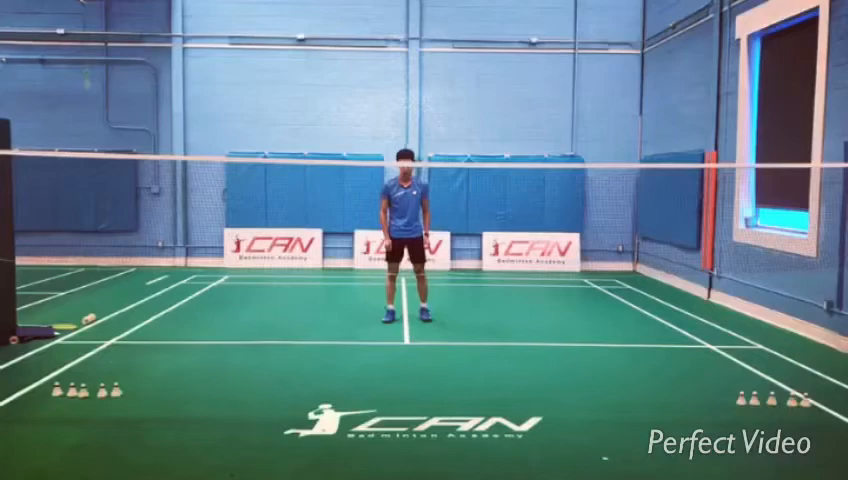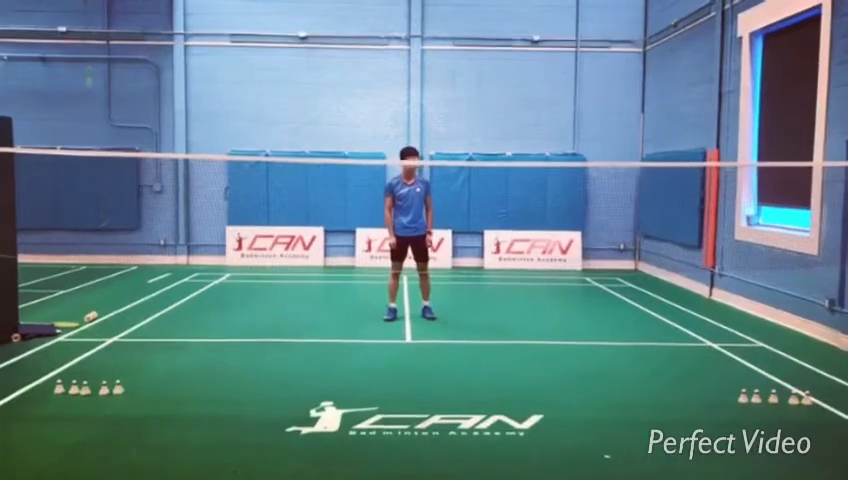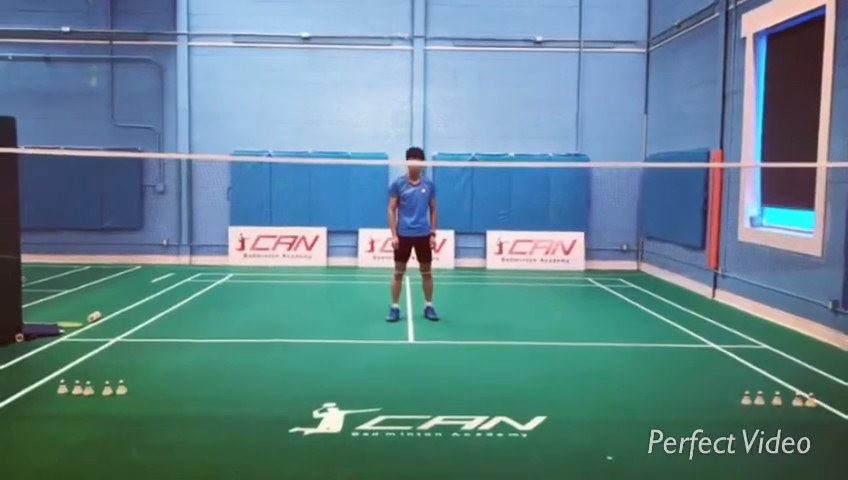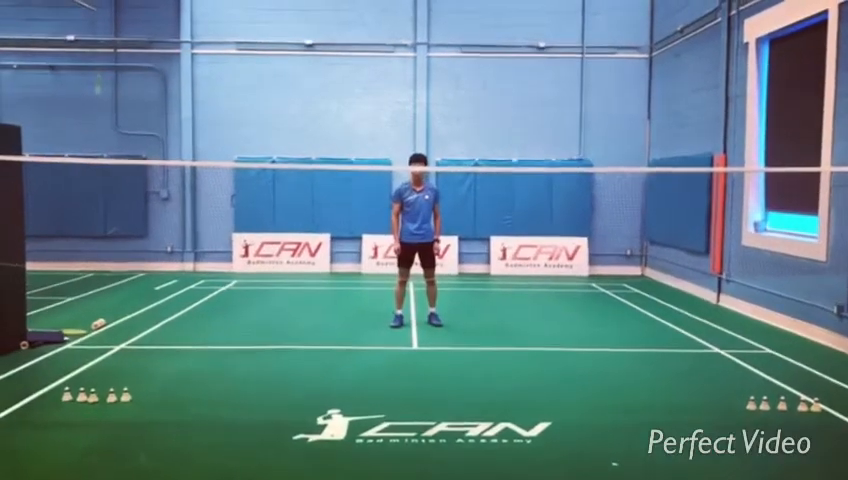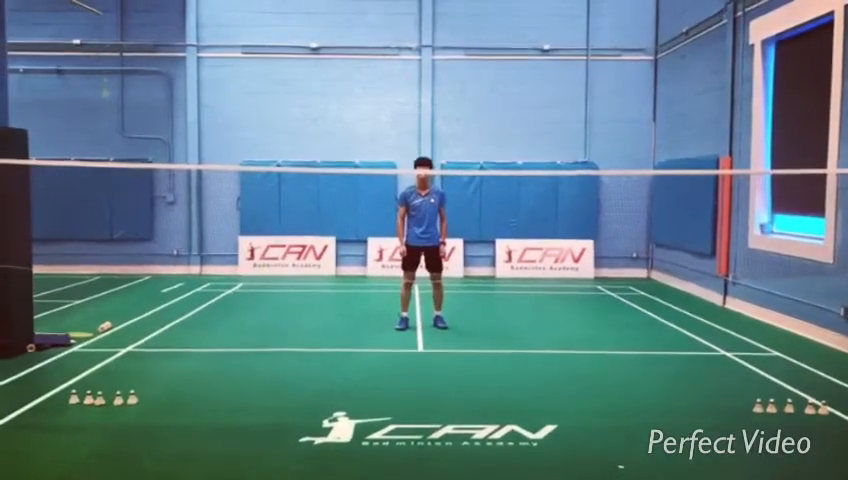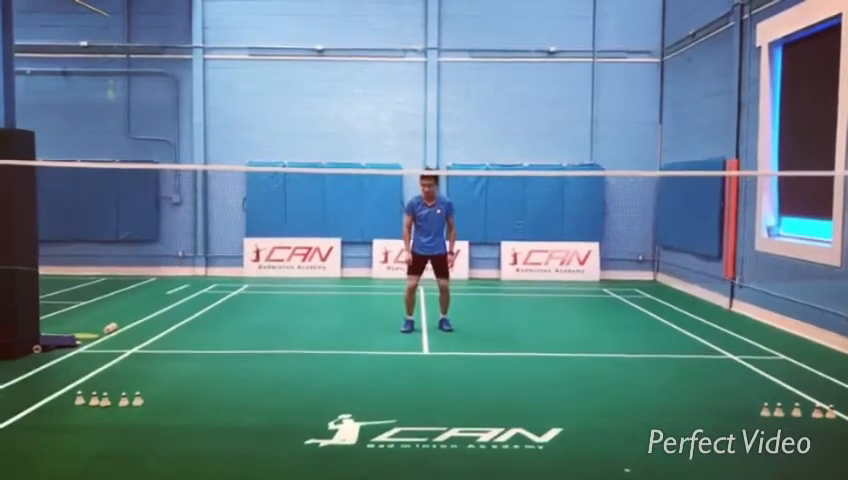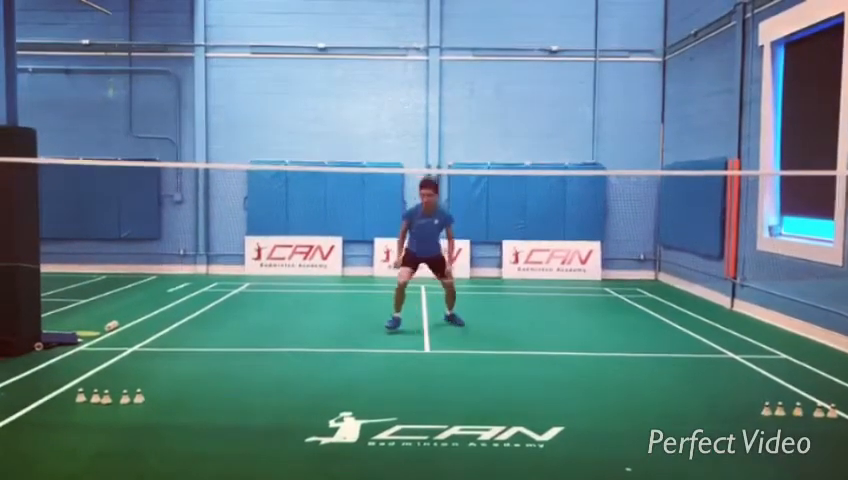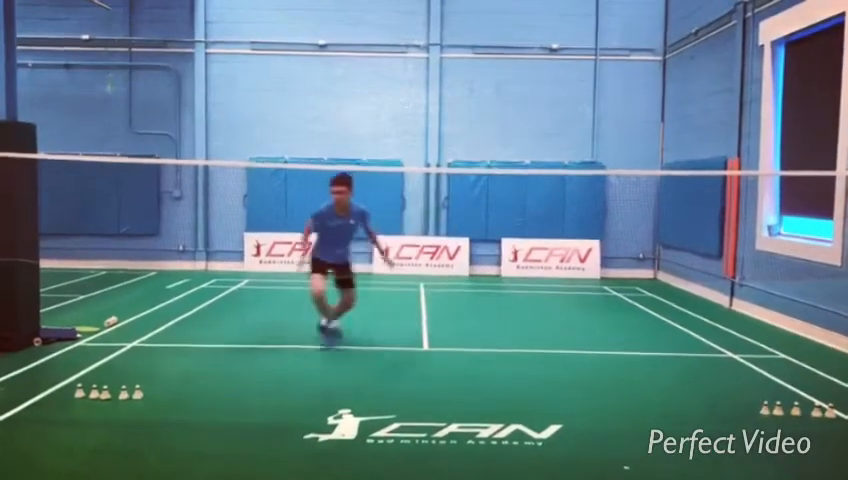
dt=0.5s
person 1, frame 1
left shoulder: (421, 186)
right shoulder: (389, 186)
left elbow: (426, 211)
right elbow: (383, 212)
left wrist: (426, 234)
right wrist: (386, 237)
left hip: (415, 235)
right hip: (395, 236)
left knee: (420, 273)
right knee: (392, 274)
left ankle: (424, 308)
right ankle: (390, 309)
person 1, frame 2
left shoulder: (424, 184)
right shoulder: (392, 184)
left elbow: (428, 209)
right elbow: (388, 210)
left wrist: (429, 232)
right wrist: (391, 235)
left hip: (419, 234)
right hip: (399, 234)
left knee: (423, 271)
right knee: (395, 272)
left ankle: (426, 306)
right ankle: (392, 307)
person 1, frame 3
left shoulder: (429, 185)
right shoulder: (398, 184)
left elbow: (433, 210)
right elbow: (391, 210)
left wrist: (433, 233)
right wrist: (393, 234)
left hip: (423, 234)
right hip: (403, 234)
left knee: (426, 272)
right knee: (398, 272)
left ankle: (429, 307)
right ankle: (394, 308)
person 1, frame 4
left shoulder: (433, 191)
right shoulder: (401, 190)
left elbow: (437, 216)
right elbow: (395, 216)
left wrist: (437, 239)
right wrist: (396, 240)
left hip: (427, 241)
right hip: (406, 241)
left knee: (430, 278)
right knee: (402, 279)
left ankle: (432, 313)
right ankle: (398, 314)
person 1, frame 5
left shoulder: (439, 194)
right shoulder: (407, 194)
left elbow: (443, 219)
right elbow: (401, 219)
left wrist: (443, 242)
right wrist: (401, 243)
left hip: (433, 244)
right hip: (412, 244)
left knee: (437, 281)
right knee: (407, 281)
left ankle: (438, 316)
right ankle: (404, 317)
person 1, frame 6
left shoulder: (446, 204)
right shoulder: (413, 203)
left elbow: (451, 229)
right elbow: (407, 228)
left wrist: (451, 252)
right wrist: (407, 251)
left hip: (439, 251)
right hip: (418, 251)
left knee: (444, 287)
right knee: (411, 286)
left ankle: (443, 318)
right ankle: (409, 319)
person 1, frame 7
left shoulder: (445, 215)
right shoulder: (411, 212)
left elbow: (450, 238)
right elbow: (403, 233)
left wrist: (449, 262)
right wrist: (399, 256)
left hip: (434, 254)
right hip: (413, 252)
left knee: (450, 285)
right knee: (402, 282)
left ankle: (450, 314)
right ankle: (396, 317)
person 1, frame 8
left shoulder: (360, 213)
right shoulder: (323, 213)
left elbow: (370, 232)
right elbow: (308, 229)
left wrist: (382, 252)
left hip: (341, 260)
right hip: (320, 258)
left knee: (349, 301)
right knee: (318, 292)
left ankle: (327, 322)
right ankle: (331, 322)
